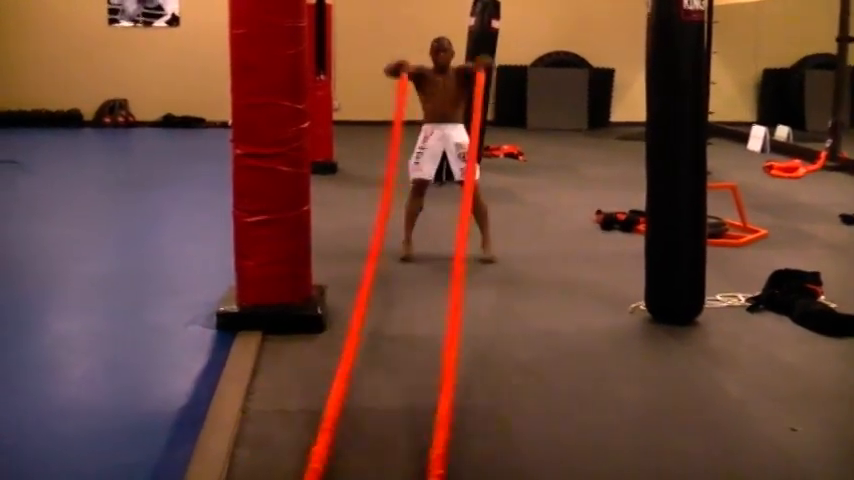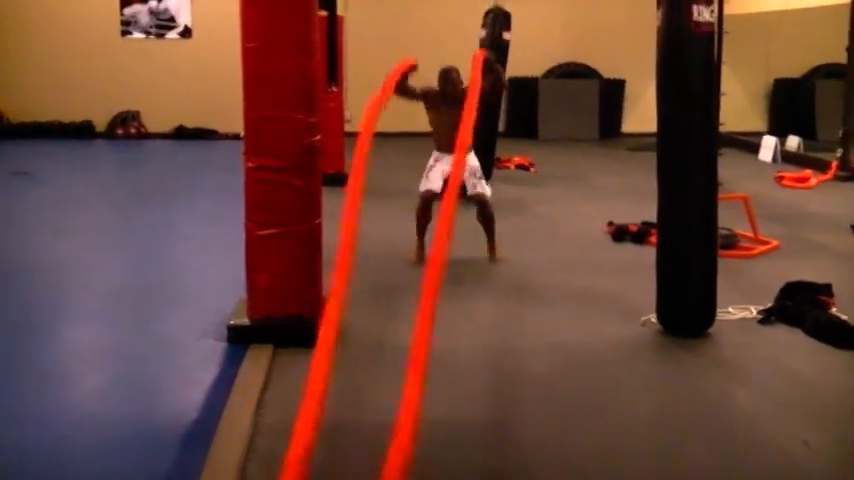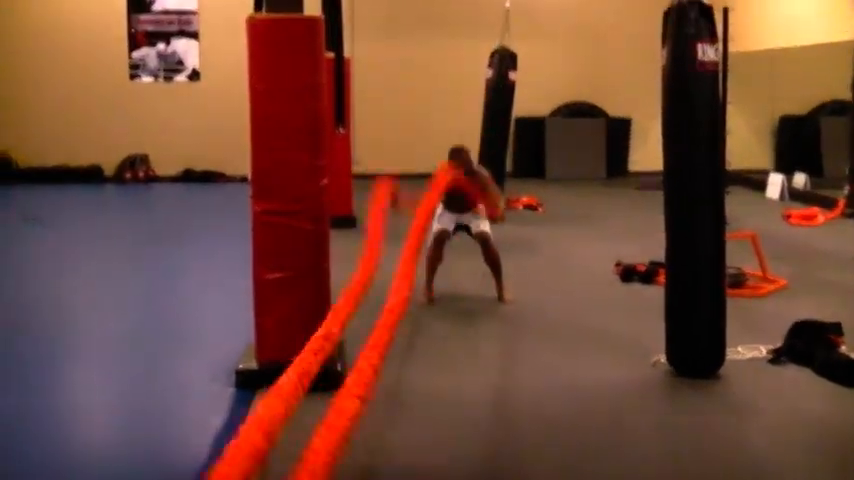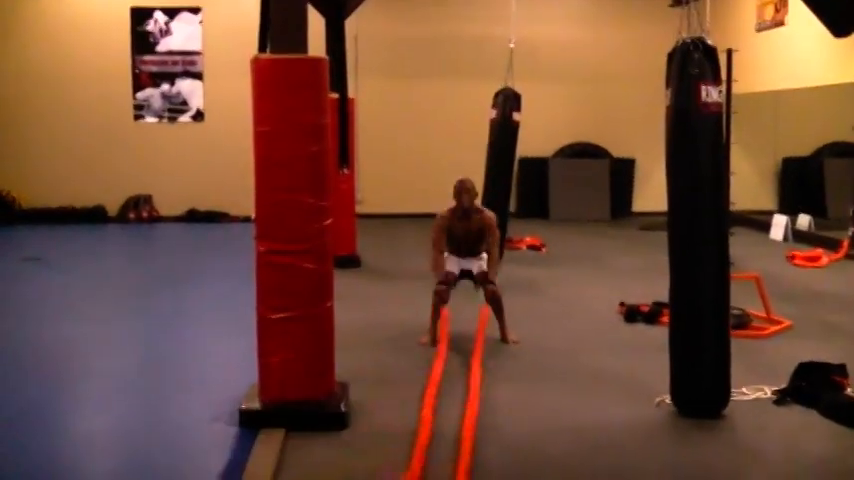
dt=0.2s
person 1, frame 1
left shoulder: (462, 74)
right shoulder: (421, 73)
left elbow: (482, 66)
right elbow: (391, 71)
left wrist: (483, 63)
right wrist: (400, 67)
left hip: (456, 134)
right hip: (430, 135)
left knee: (471, 185)
right knee: (419, 185)
left ankle: (486, 242)
right ankle: (407, 241)
person 1, frame 2
left shoulder: (469, 95)
right shoulder: (430, 95)
left elbow: (499, 84)
right elbow: (400, 89)
left wrist: (491, 65)
right wrist: (406, 74)
left hip: (467, 158)
right hip: (440, 158)
left knee: (482, 200)
right knee: (426, 198)
left ankle: (492, 245)
right ankle: (420, 246)
person 1, frame 3
left shoulder: (481, 176)
left elbow: (495, 199)
left wrist: (497, 209)
left hip: (474, 214)
right hip: (448, 213)
left knee: (486, 241)
right knee: (438, 239)
left ankle: (500, 289)
right ankle: (428, 288)
person 1, frame 4
left shoulder: (486, 218)
right shoulder: (445, 219)
left elbow: (494, 249)
right elbow: (437, 251)
left wrist: (491, 277)
right wrist: (439, 277)
left hip: (477, 257)
right hip: (453, 258)
left knee: (490, 285)
right knee: (443, 286)
left ankle: (504, 331)
right ankle: (432, 331)
